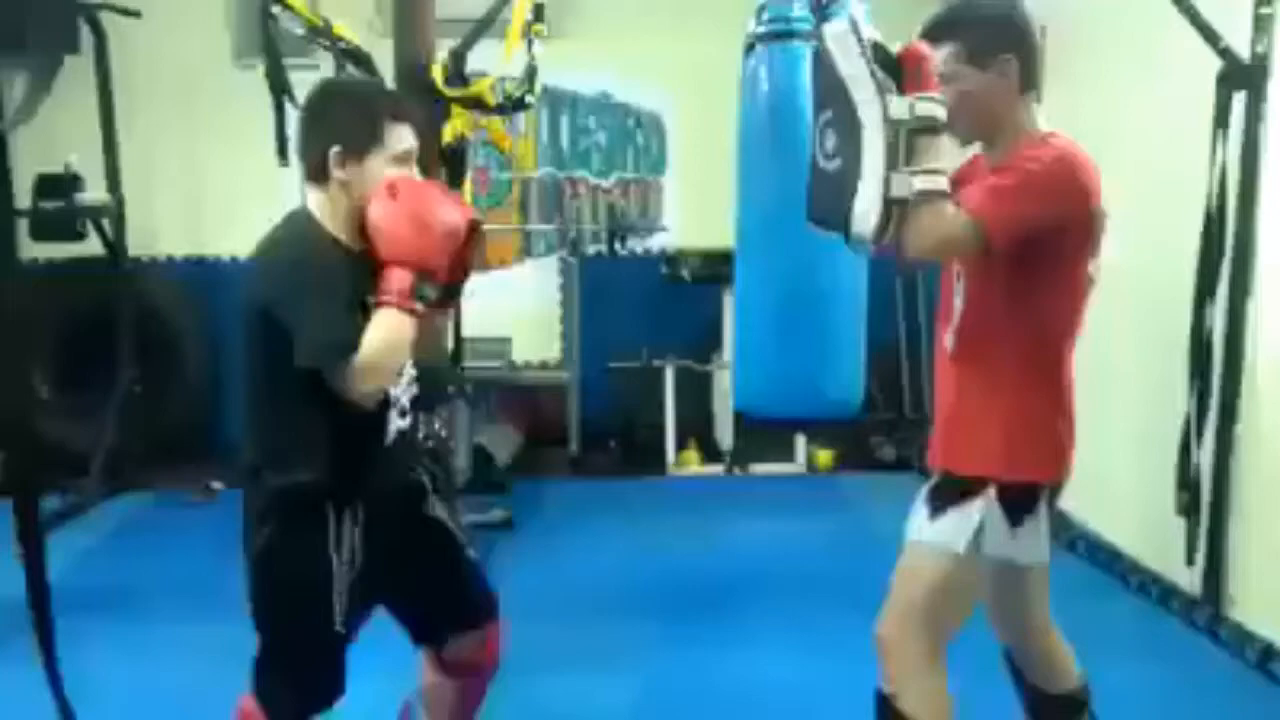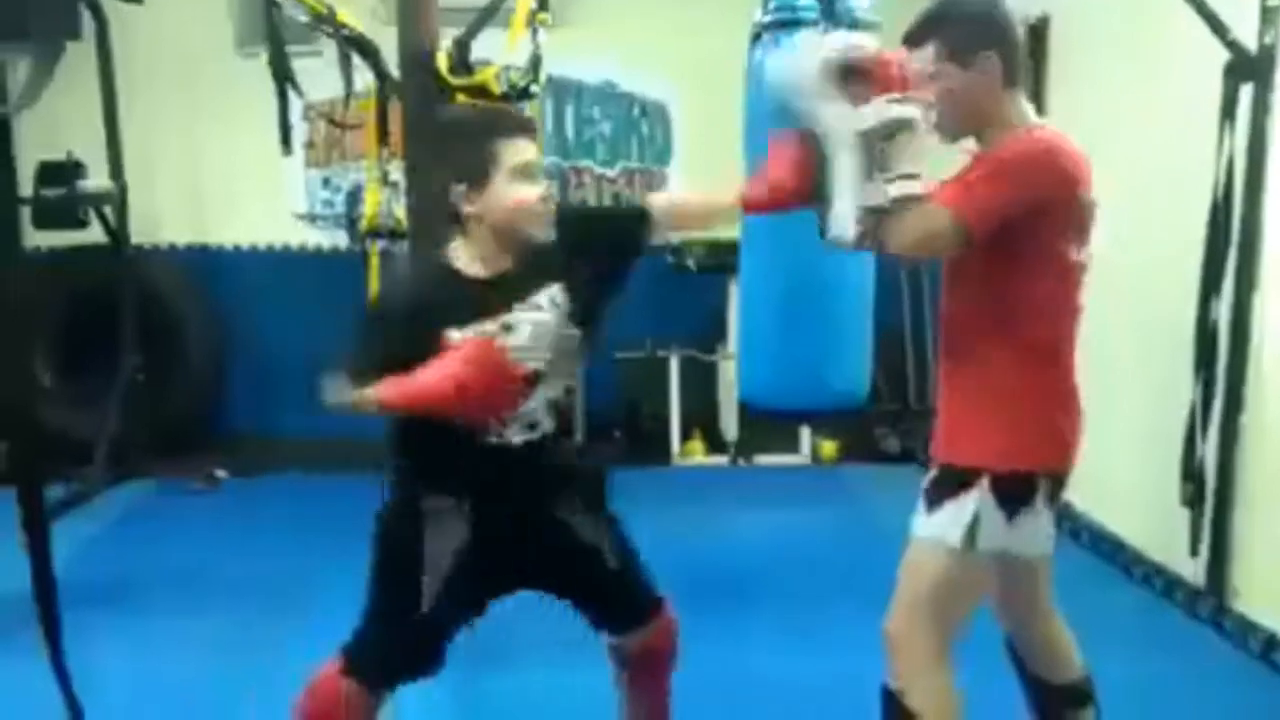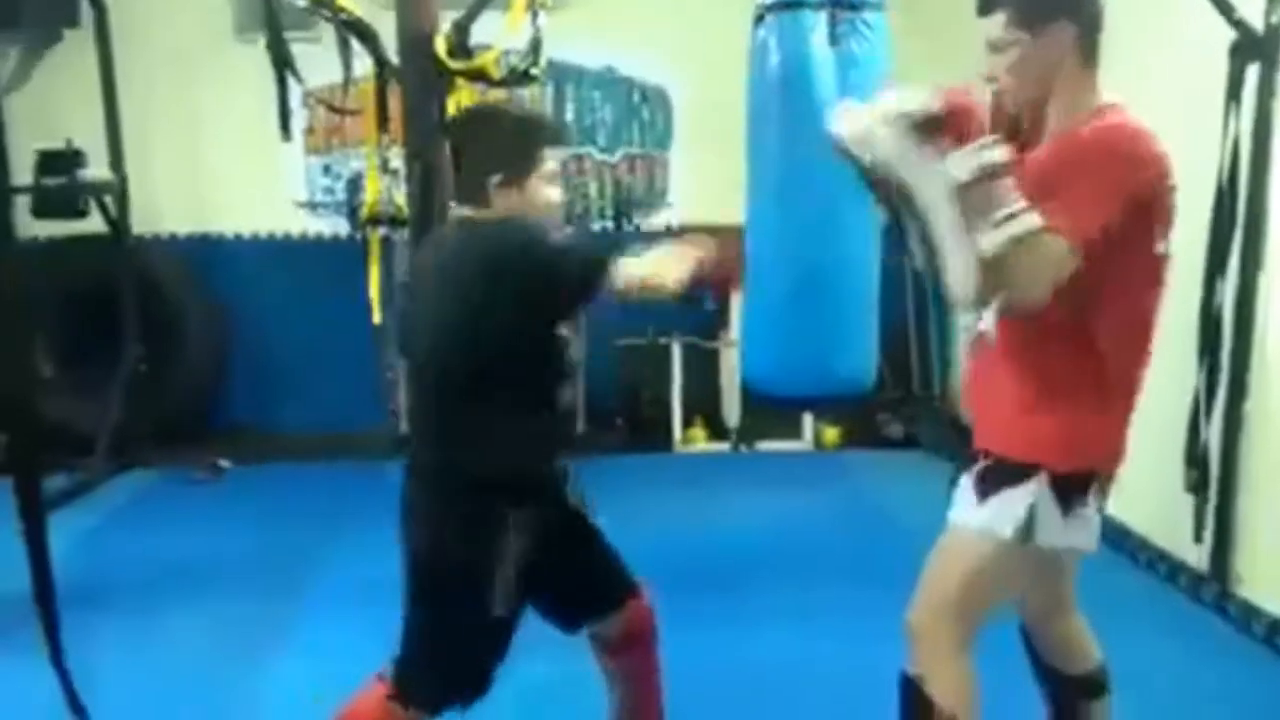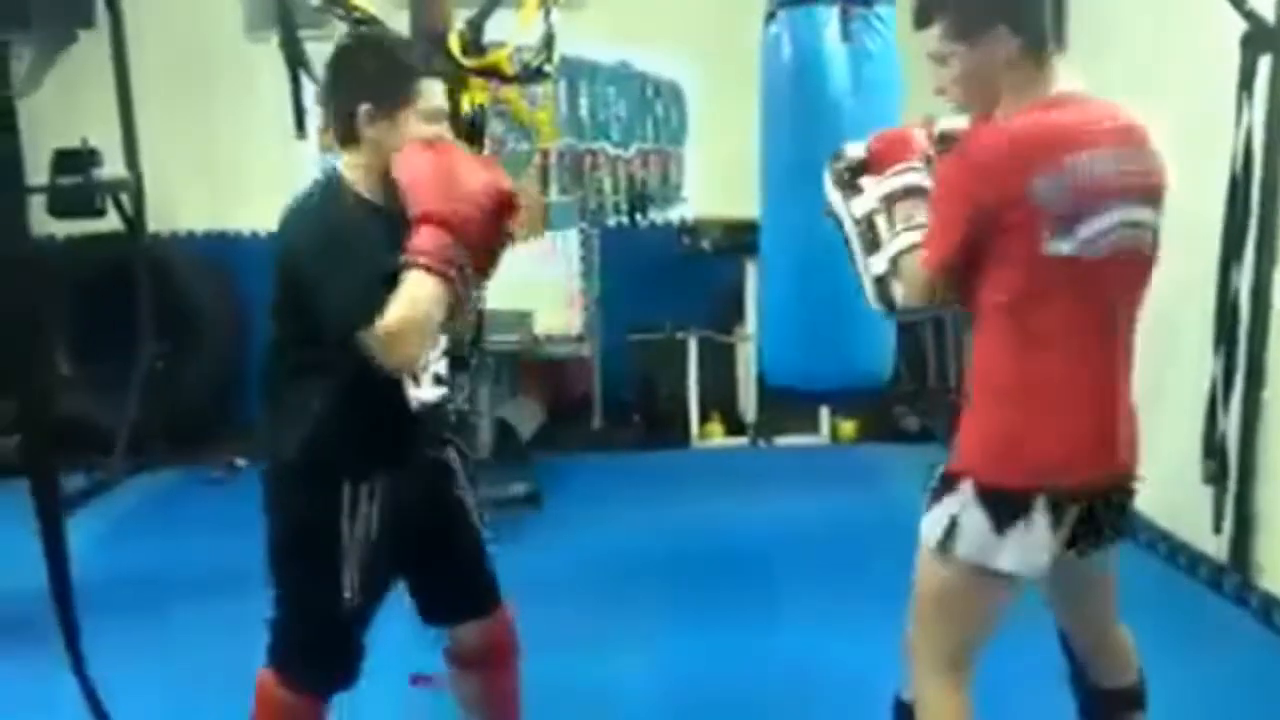
dt=0.4s
person 1, frame 1
left shoulder: (1053, 168)
right shoulder: (985, 171)
left elbow: (928, 241)
right elbow: (889, 234)
left hip: (1004, 453)
right hip: (988, 443)
left knee: (904, 640)
right knee: (1023, 625)
person 1, frame 2
left shoulder: (1037, 159)
right shoulder: (997, 167)
left elbow: (911, 236)
right elbow: (883, 231)
left wrist: (891, 117)
right wrist: (847, 137)
left hip: (1007, 446)
right hip: (1004, 438)
left knee: (912, 638)
right knee: (1029, 615)
person 1, frame 3
left shoulder: (1107, 147)
right shoulder: (1062, 150)
left elbow: (1028, 283)
right elbow: (1006, 272)
left wrist: (971, 161)
right wrist: (918, 156)
left hip: (1050, 438)
right hip: (1038, 429)
left knee: (935, 626)
right knee: (1043, 606)
person 1, frame 4
left shoulder: (988, 154)
right shoulder: (1134, 145)
left elbow: (918, 291)
left hip: (1013, 454)
right hip: (1105, 442)
left knee: (934, 658)
right knee: (1093, 624)
person 2, frame 1
left shoulder: (367, 241)
right shoulder: (296, 259)
left elbow: (407, 350)
right elbow: (361, 378)
left wrist: (439, 264)
right wrist: (411, 274)
left hip: (388, 486)
right hip: (312, 509)
left knee: (470, 636)
person 2, frame 2
left shoulder: (568, 240)
right shoulder: (413, 294)
left elbow: (660, 213)
right elbow: (346, 389)
right wrist: (418, 391)
left hip: (547, 485)
right hip: (447, 501)
left knee: (649, 633)
right knee: (373, 667)
person 2, frame 3
left shoulder: (439, 259)
right shoulder: (507, 249)
right elbow: (639, 278)
right wrist: (698, 253)
left hip: (520, 494)
right hip: (476, 511)
left knee: (625, 620)
person 2, frame 4
left shoulder: (399, 204)
right shoulder: (323, 225)
left elbow: (444, 311)
right elbow: (395, 344)
left wrist: (473, 239)
right wrist: (440, 236)
left hip: (420, 461)
right hip: (337, 482)
left knee: (484, 630)
right knee: (311, 662)
